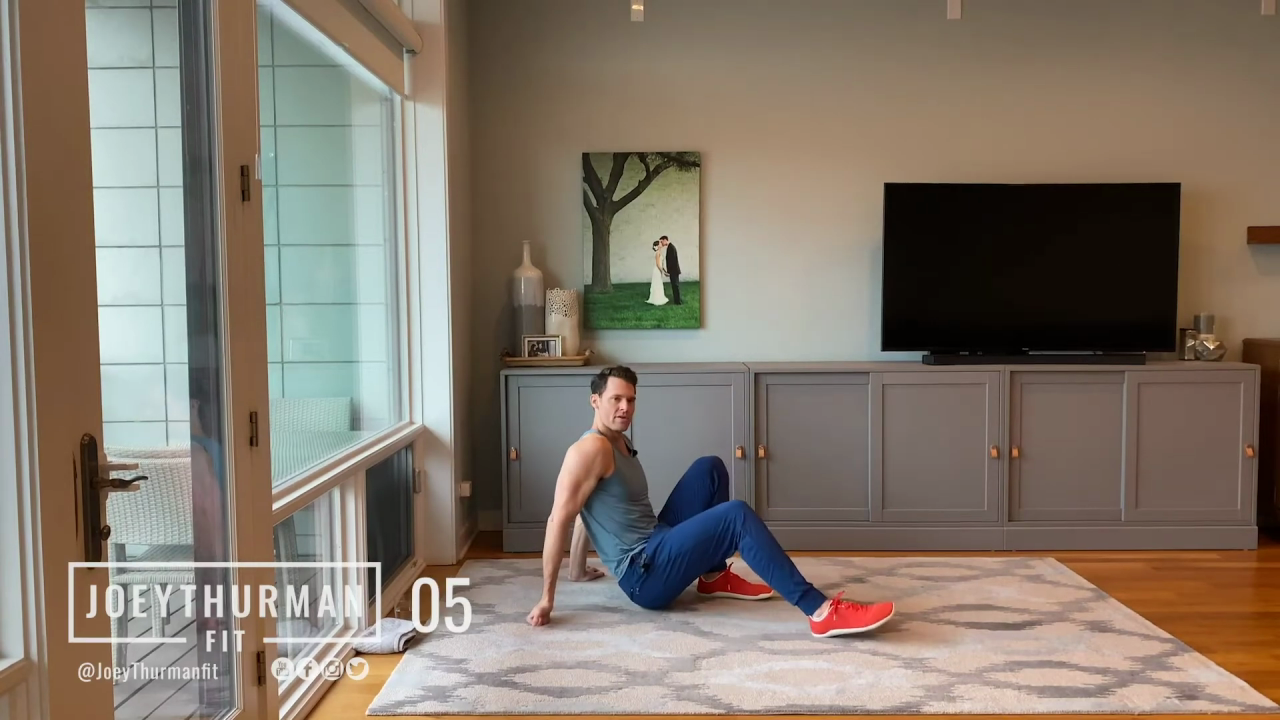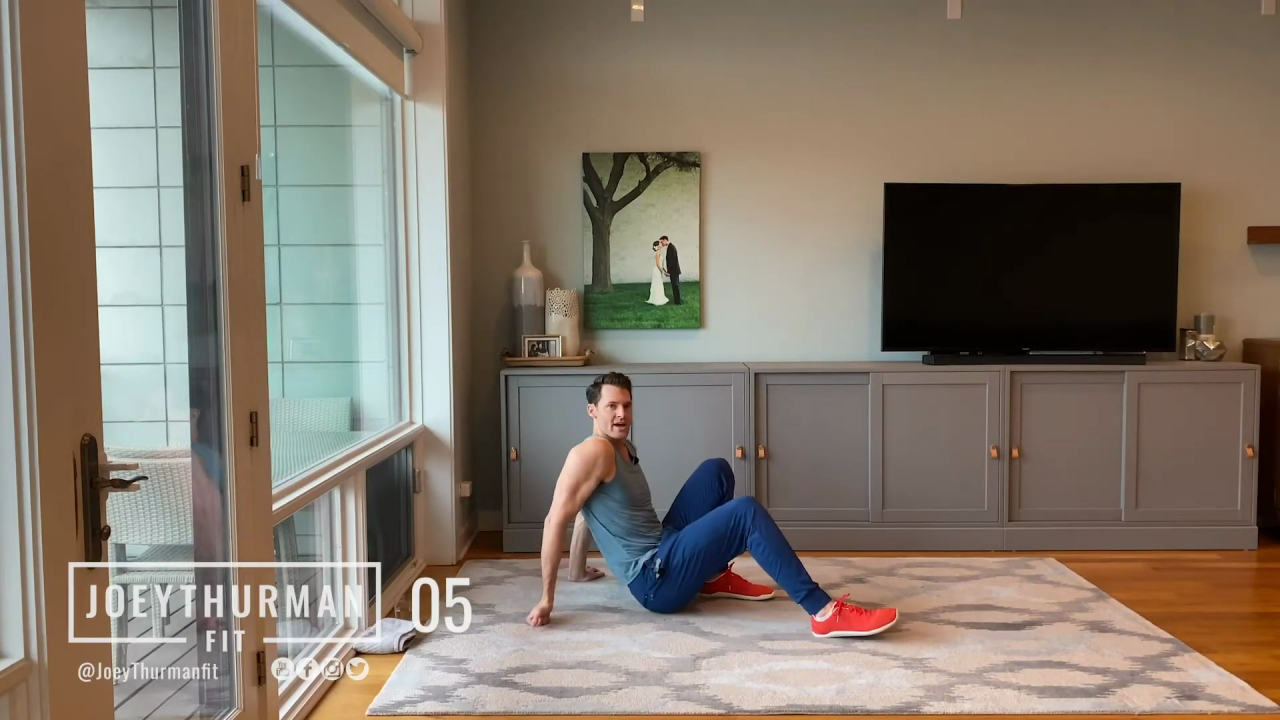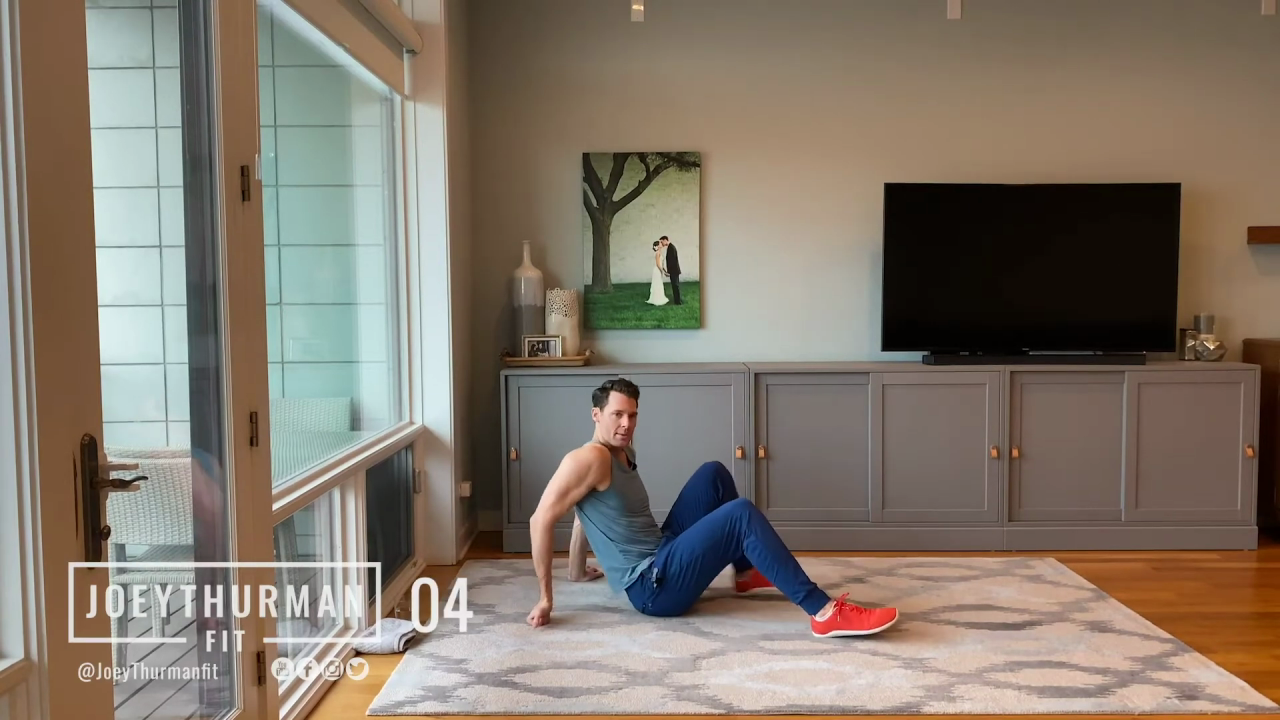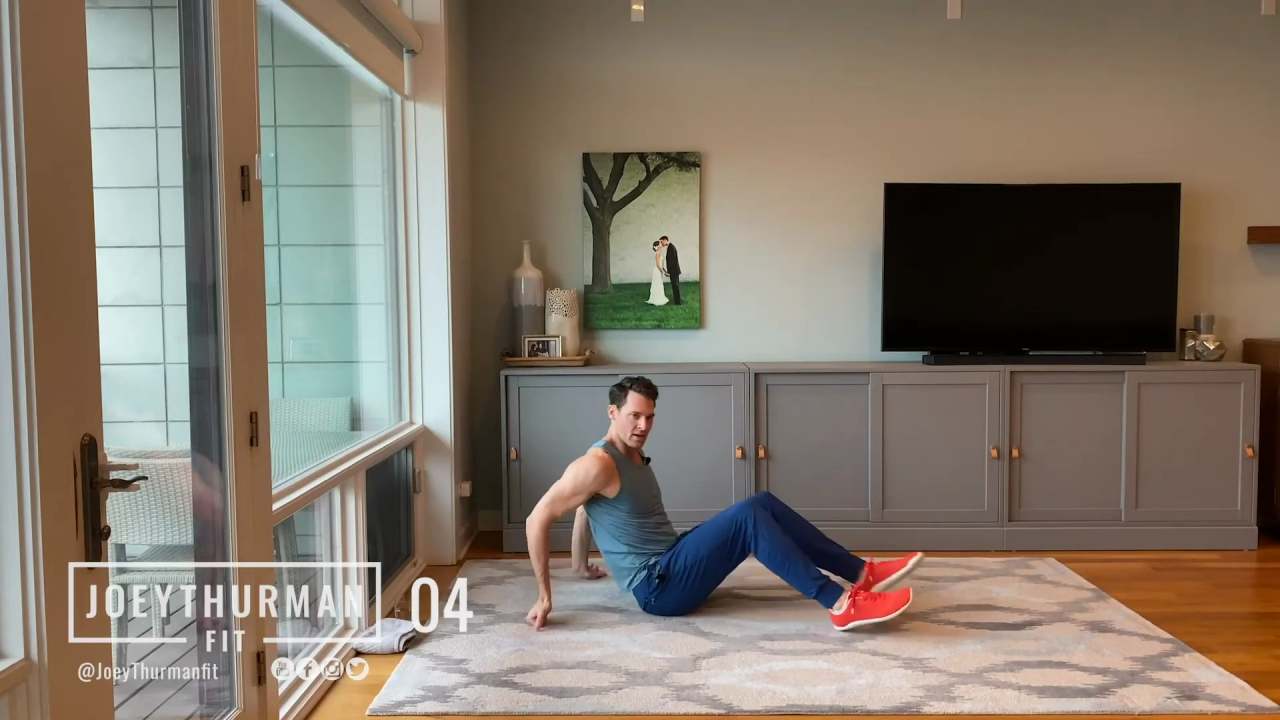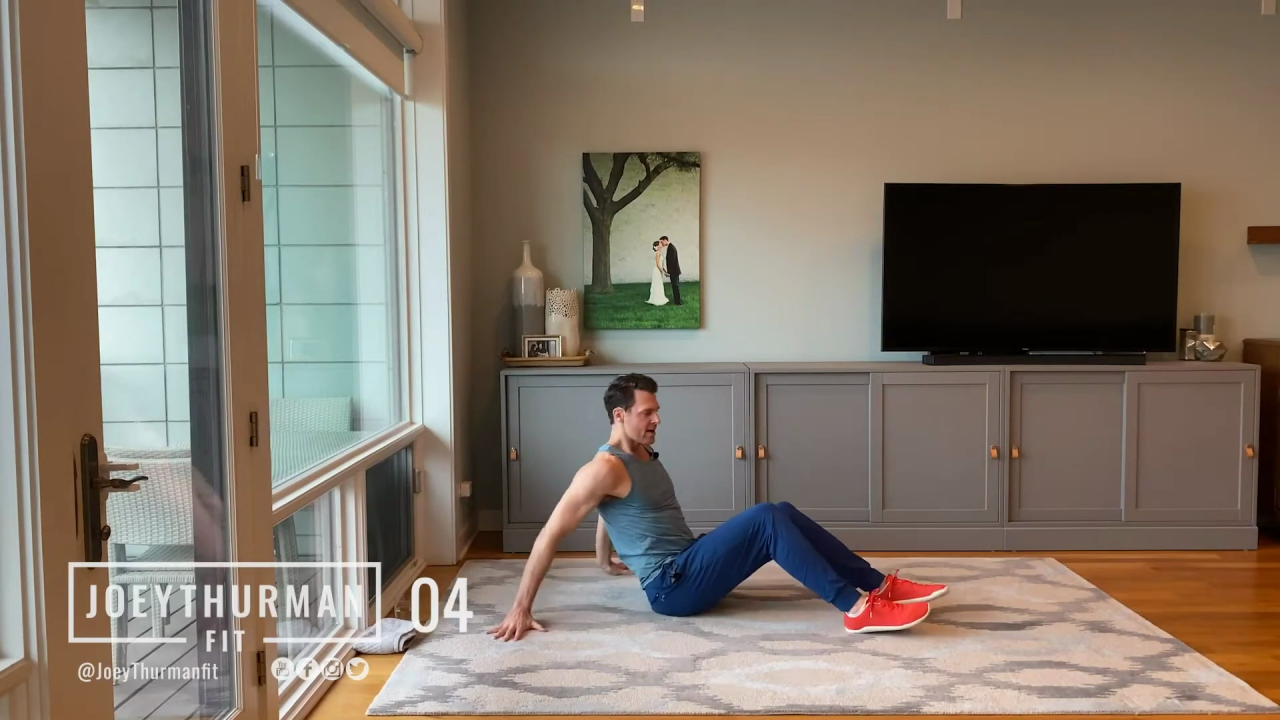
dt=0.3s
person 1, frame 1
left shoulder: (620, 443)
right shoulder: (590, 449)
left elbow: (589, 512)
right elbow: (559, 519)
left wrist: (578, 570)
right wrist: (547, 598)
left hip: (658, 545)
right hip: (645, 576)
left knee: (710, 468)
right knee: (738, 516)
left ankle: (714, 577)
right ankle: (821, 612)
person 1, frame 2
left shoulder: (623, 447)
right shoulder: (593, 452)
left elbow: (587, 513)
right elbow: (556, 519)
left wrist: (578, 570)
right wrist: (547, 598)
left hip: (664, 548)
right hip: (656, 581)
left knee: (716, 470)
right knee: (747, 512)
left ankle: (716, 577)
right ankle: (825, 613)
person 1, frame 3
left shoulder: (623, 452)
right shoulder: (589, 459)
left elbow: (585, 515)
right elbow: (541, 520)
left wrist: (578, 569)
right wrist: (546, 597)
left hip: (663, 555)
right hip: (652, 589)
left knee: (712, 473)
right knee: (741, 514)
left ankle: (748, 572)
right ankle: (824, 613)
person 1, frame 4
left shoulder: (633, 453)
right shoulder: (597, 464)
left elbow: (585, 510)
right elbow: (537, 520)
left wrist: (582, 565)
right wrist: (544, 596)
left hip: (675, 559)
right hip: (658, 588)
left knee: (764, 503)
right knee: (748, 515)
left ankle: (863, 575)
right ankle: (841, 605)
person 1, frame 5
left shoulder: (642, 453)
right shoulder: (605, 469)
right elbow: (551, 534)
left wrist: (607, 562)
right wrist: (520, 609)
left hip: (688, 562)
right hip: (672, 586)
left knee: (783, 513)
right knee: (766, 518)
left ankle: (880, 585)
right ankle: (857, 609)
